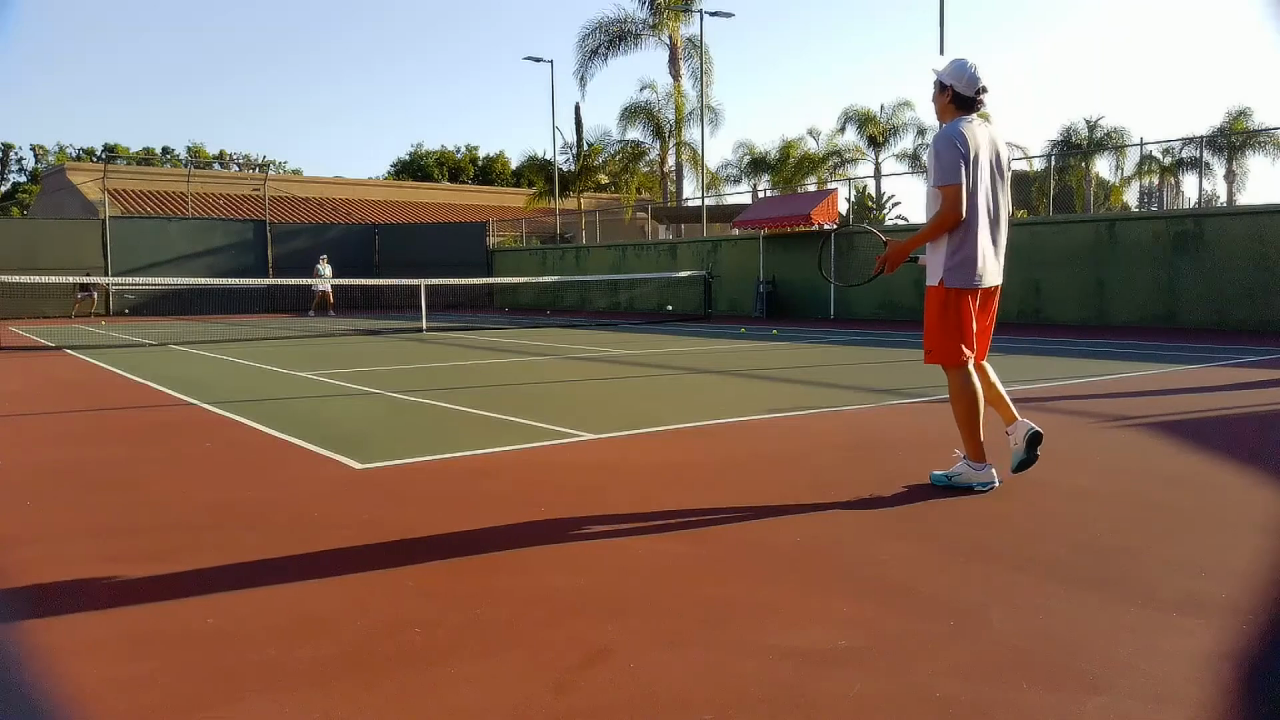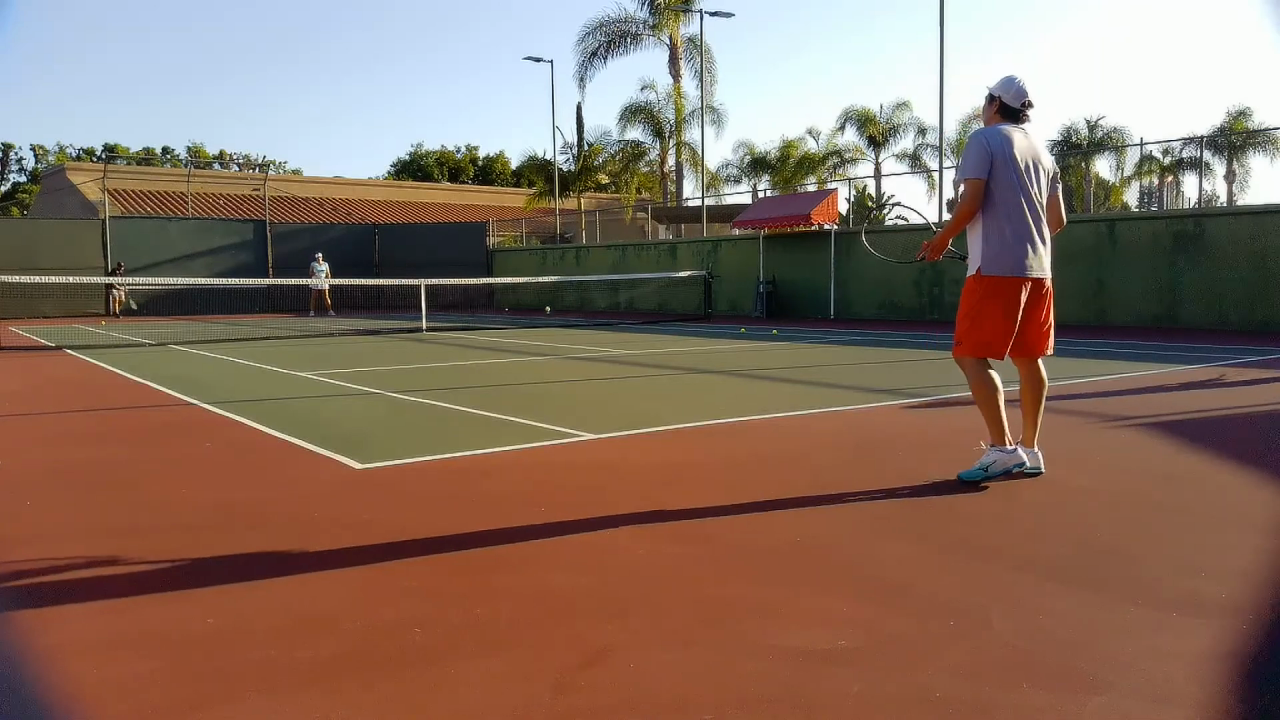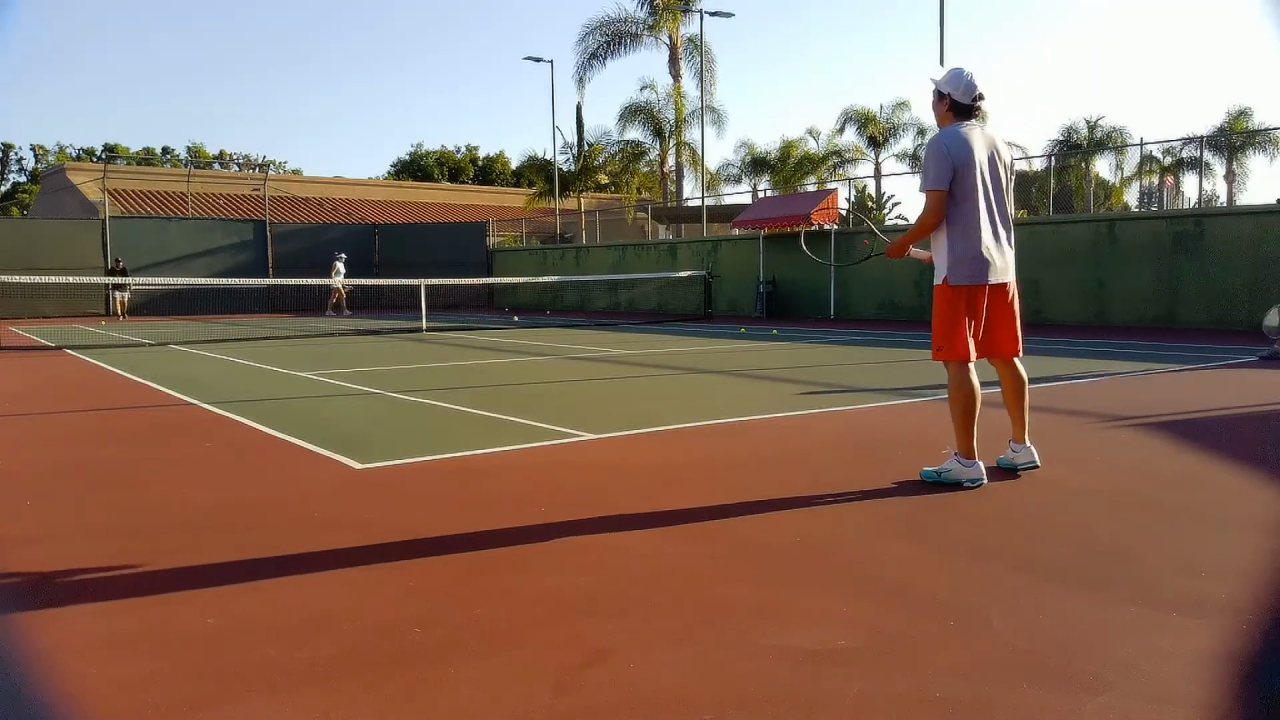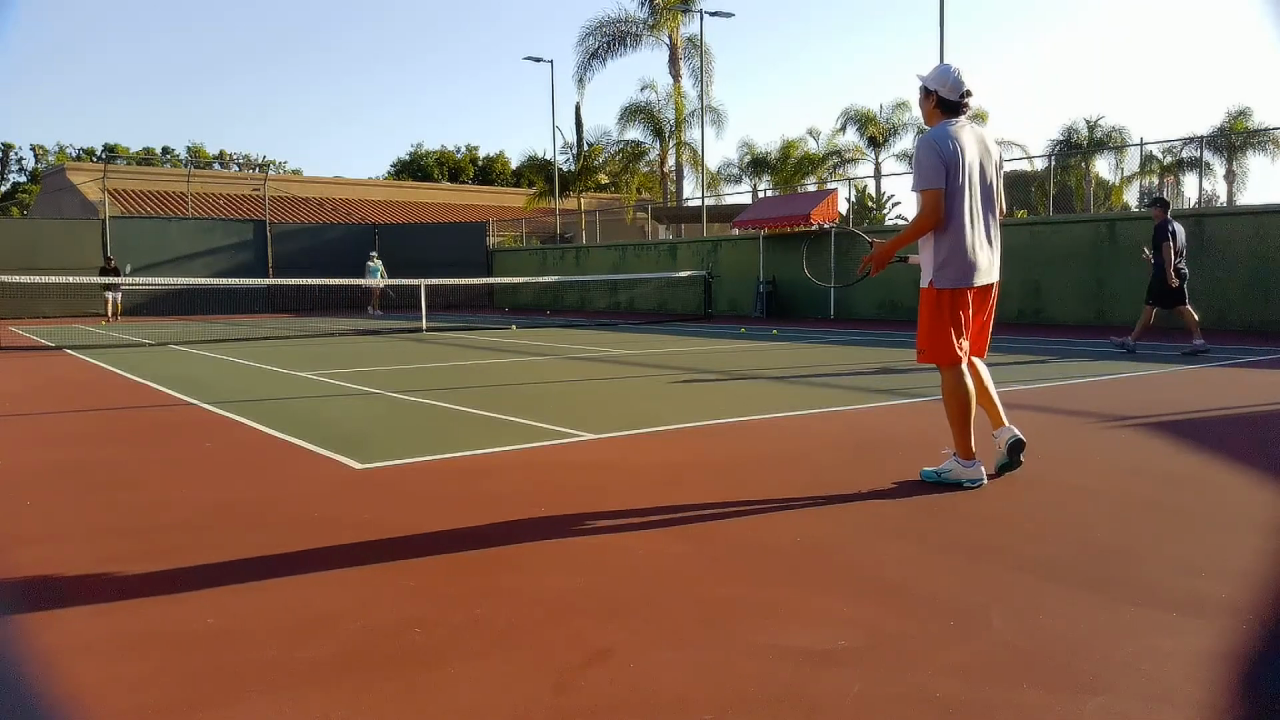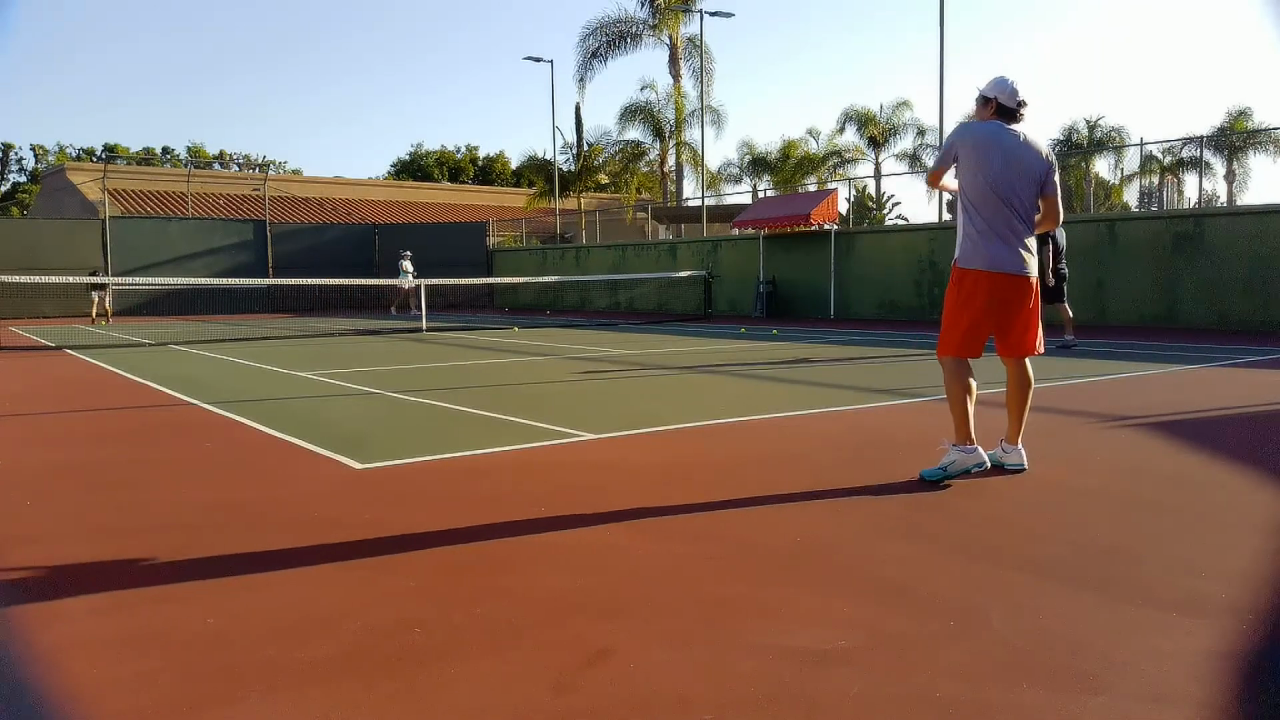
dt=1s
person 1, frame 1
left shoulder: (950, 137)
right shoulder: (995, 139)
left elbow: (952, 211)
left wrist: (905, 247)
left hip: (954, 272)
right hip: (989, 269)
left knee: (957, 366)
right knee: (973, 360)
left ankle: (977, 466)
right ankle: (1018, 428)
person 1, frame 2
left shoulder: (984, 139)
right shoulder: (1042, 152)
left elbow: (971, 201)
right elbow: (1057, 219)
left wrist: (942, 239)
left hip: (995, 267)
right hip: (1037, 268)
left knee: (971, 355)
right knee: (1029, 357)
left ankle: (1002, 448)
right ankle: (1028, 449)
person 1, frame 3
left shoulder: (942, 144)
right shoulder: (998, 146)
left elbow: (934, 213)
left wrist: (903, 242)
left hip: (961, 272)
right hip: (1001, 268)
left knee: (959, 362)
right knee: (1006, 358)
left ankle: (967, 461)
right ankle: (1021, 447)
person 1, frame 4
left shoulder: (932, 142)
right shoulder: (987, 142)
left elbow: (931, 214)
right elbow: (1000, 208)
left wrist: (888, 248)
left hip: (948, 272)
right hip: (985, 268)
left knee: (950, 363)
right knee: (967, 356)
left ankle: (966, 462)
right ankle: (1004, 432)
person 1, frame 5
left shoulder: (968, 134)
right shoulder: (1041, 153)
left elbow: (934, 177)
right elbow: (1052, 219)
left wrist: (954, 185)
left hip: (976, 266)
right hip: (1022, 268)
left knee: (953, 355)
right knee: (1016, 357)
left ankle: (965, 447)
right ankle: (1012, 447)
